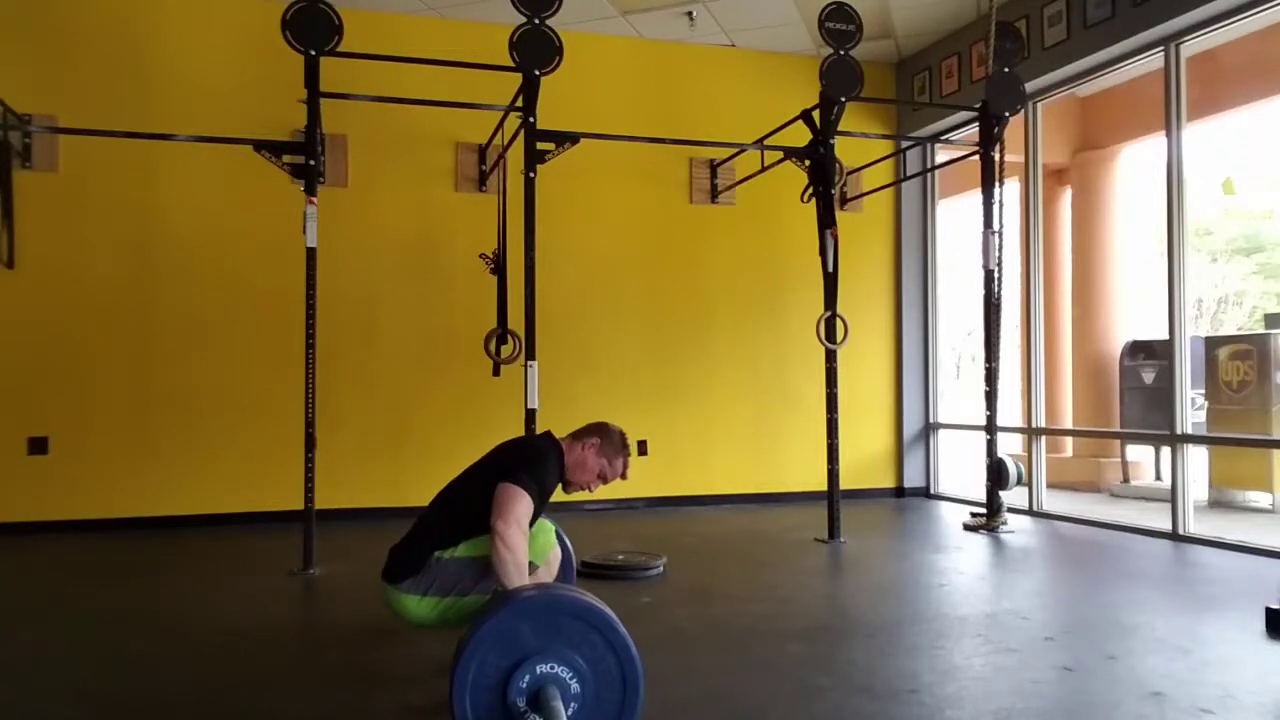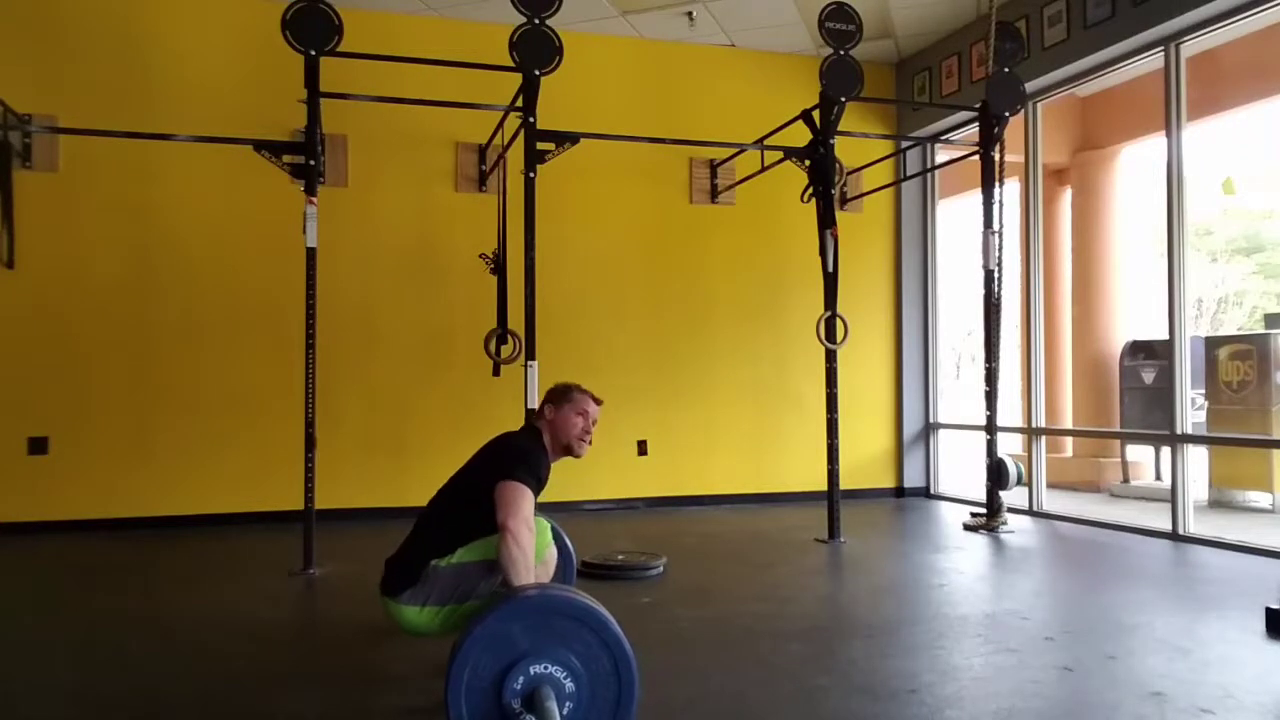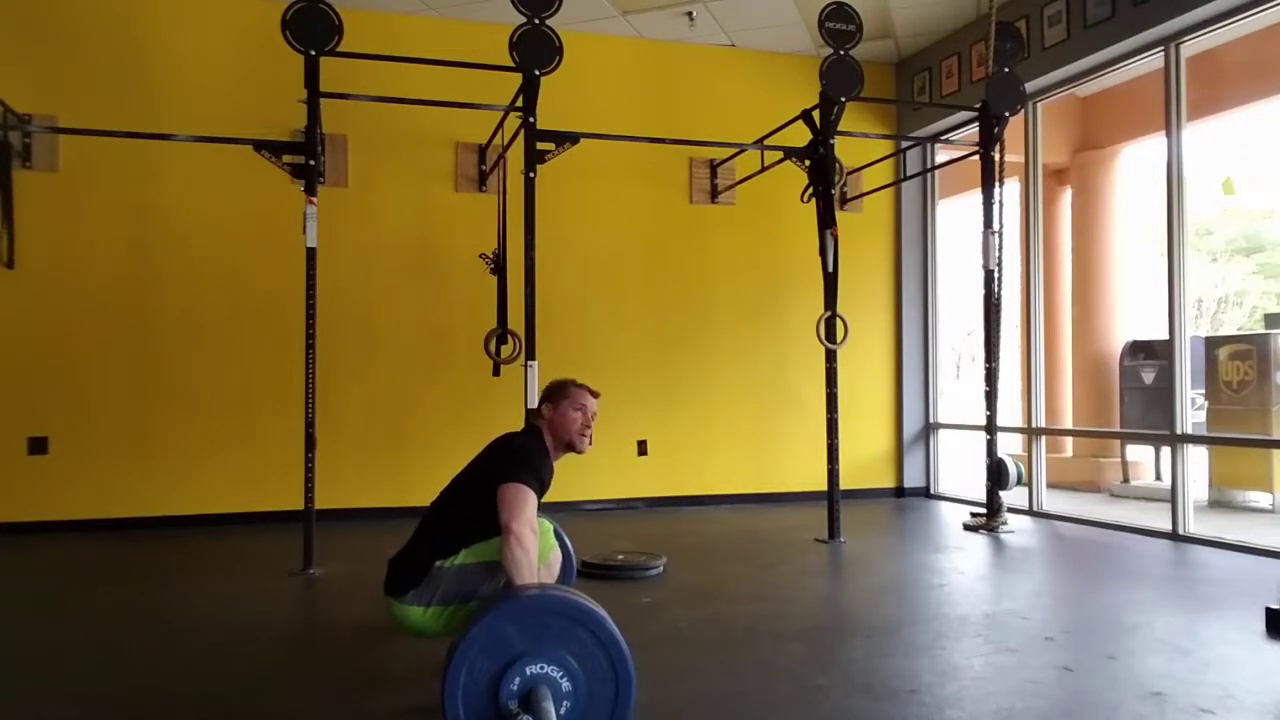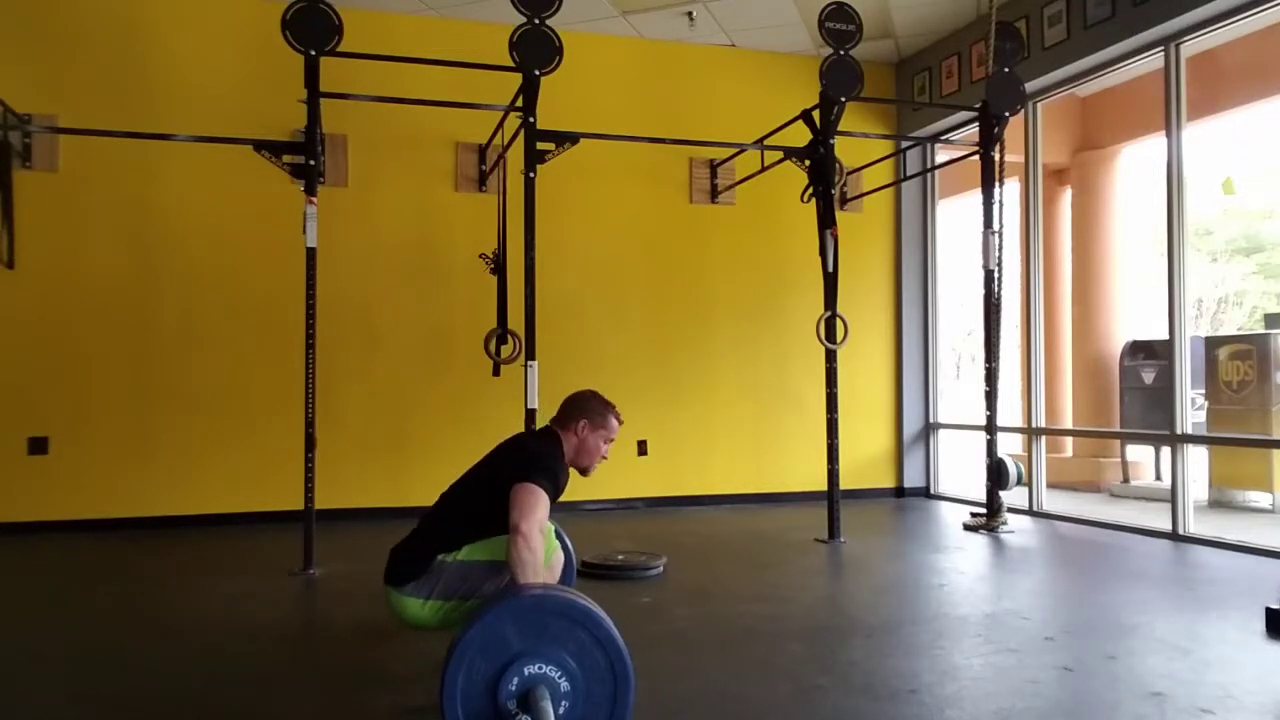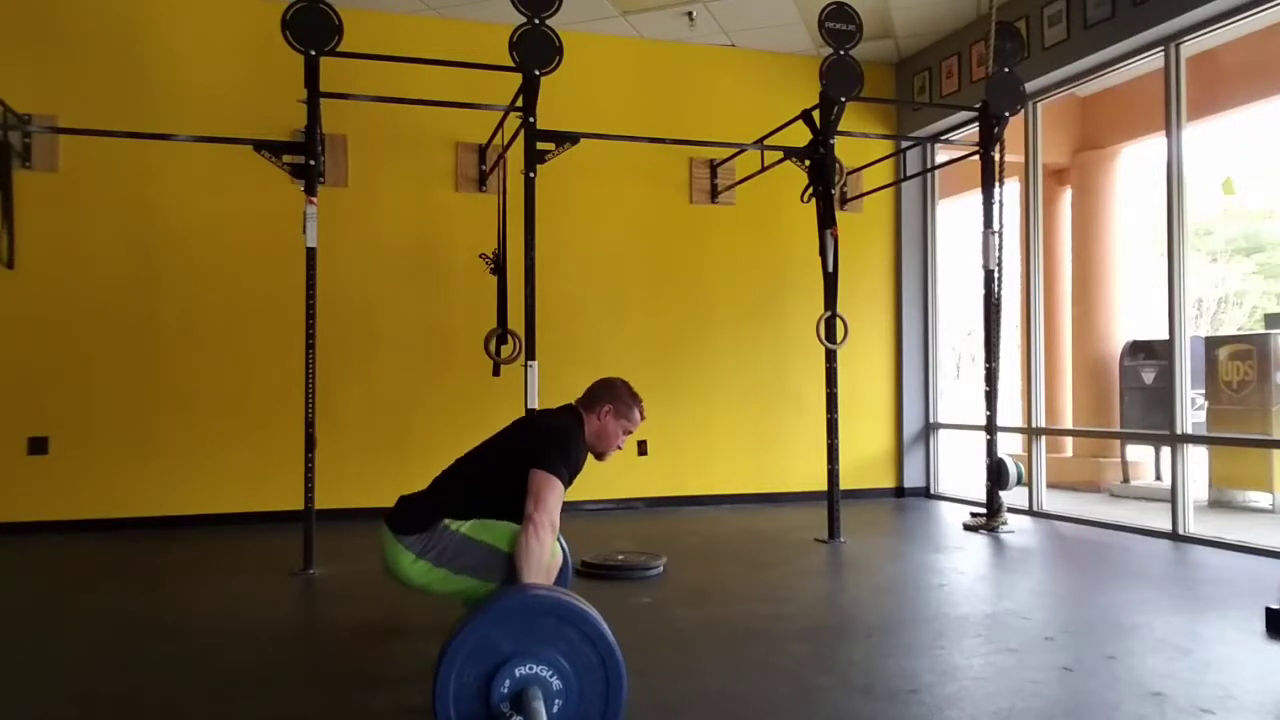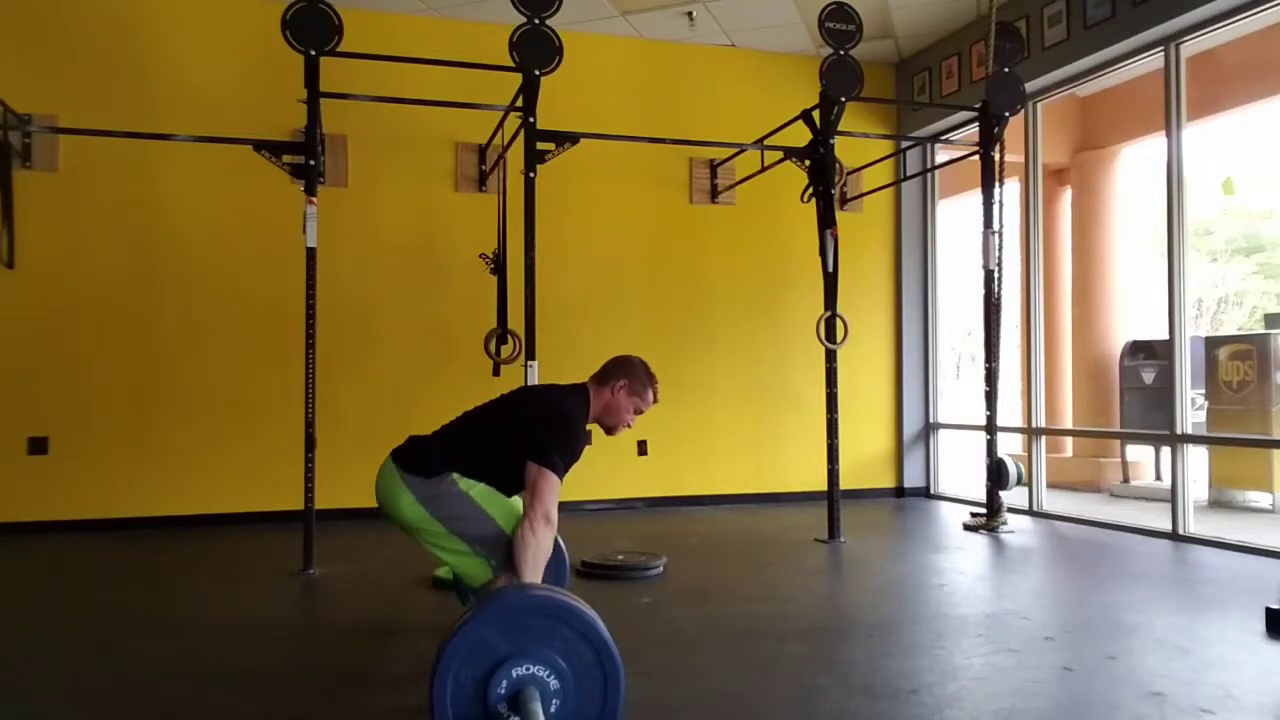
dt=0.5s
person 1, frame 1
left shoulder: (534, 453)
right shoulder: (541, 457)
right elbow: (506, 528)
left hip: (415, 576)
right hip: (419, 584)
right knee: (542, 547)
person 1, frame 2
left shoulder: (523, 449)
right shoulder: (526, 451)
right elbow: (514, 527)
left hip: (416, 586)
right hip: (418, 593)
right knee: (538, 539)
person 1, frame 3
left shoulder: (525, 451)
right shoulder: (528, 453)
right elbow: (517, 529)
left hip: (418, 586)
right hip: (423, 592)
right knee: (542, 542)
person 1, frame 4
left shoulder: (537, 448)
right shoulder: (546, 458)
right elbow: (526, 530)
left hip: (418, 575)
right hip: (420, 585)
right knee: (546, 553)
person 1, frame 5
left shoulder: (555, 428)
right shoulder: (565, 439)
right elbow: (540, 522)
left hip: (419, 530)
right hip: (419, 539)
right knee: (543, 558)
person 1, frame 6
left shoulder: (561, 405)
right shoulder: (564, 419)
left elbow: (526, 492)
right elbow: (540, 517)
left hip: (413, 475)
right hip: (420, 481)
left knee: (521, 549)
right knee: (519, 556)
